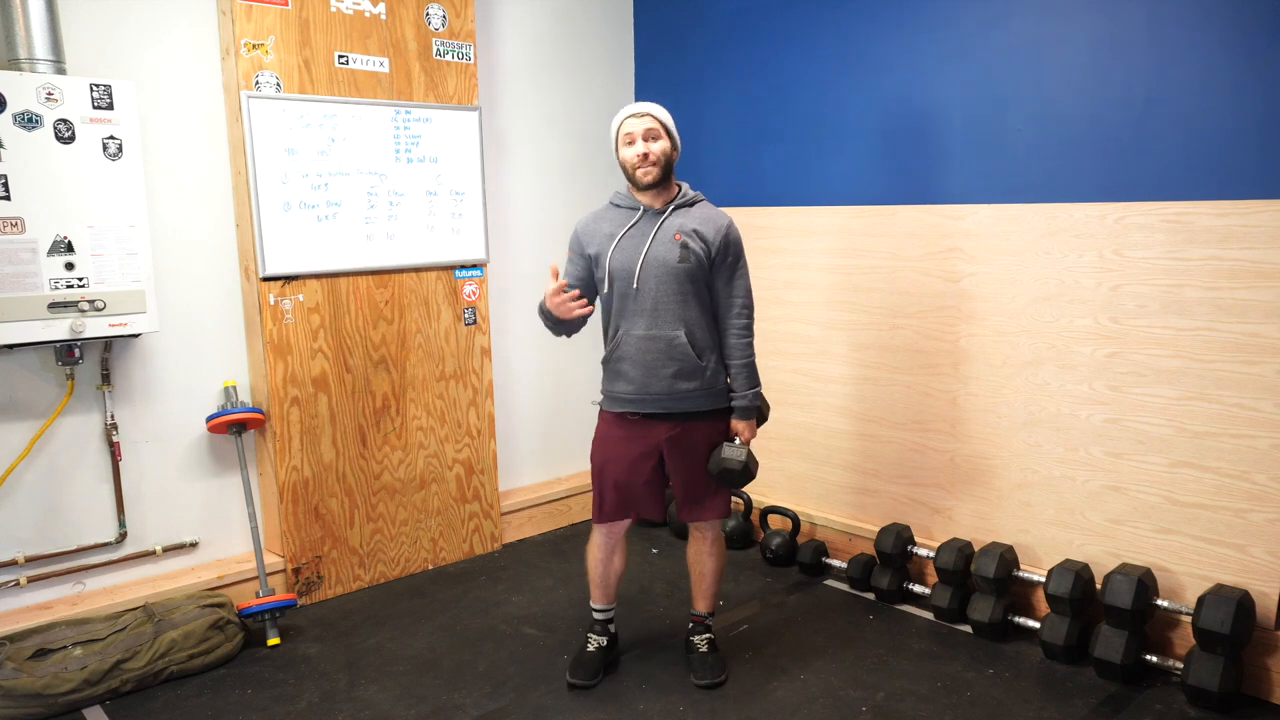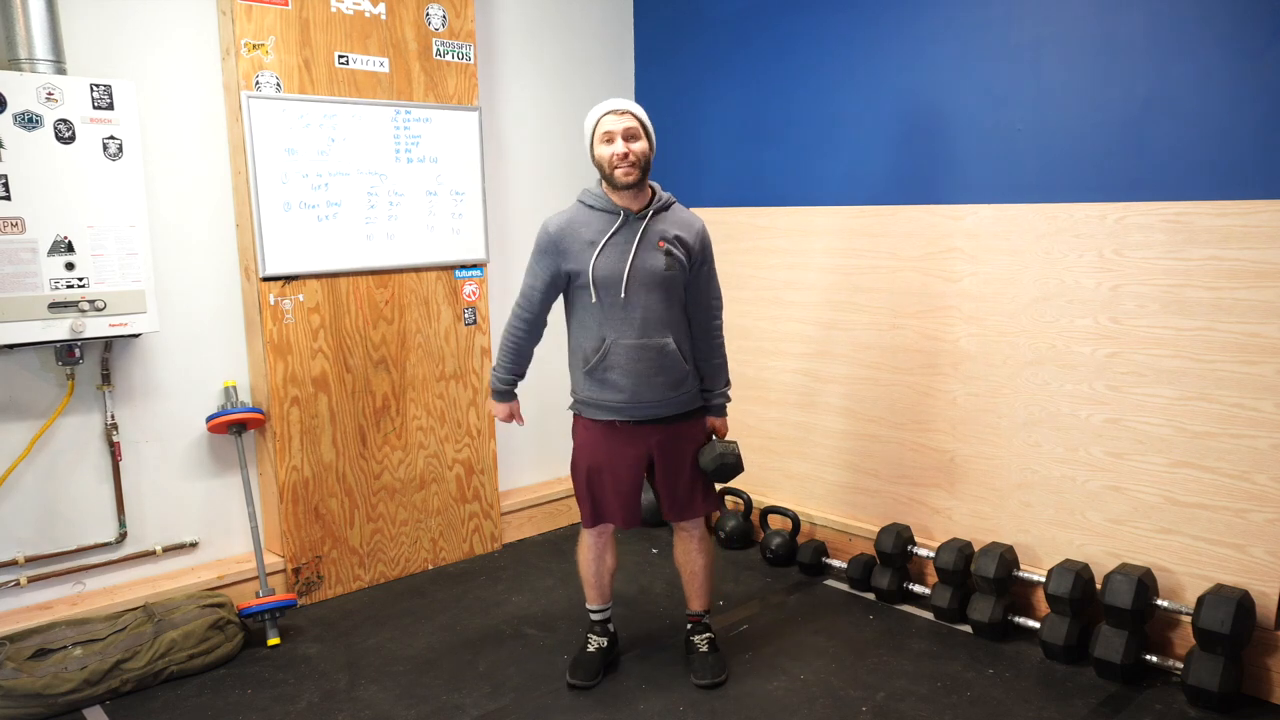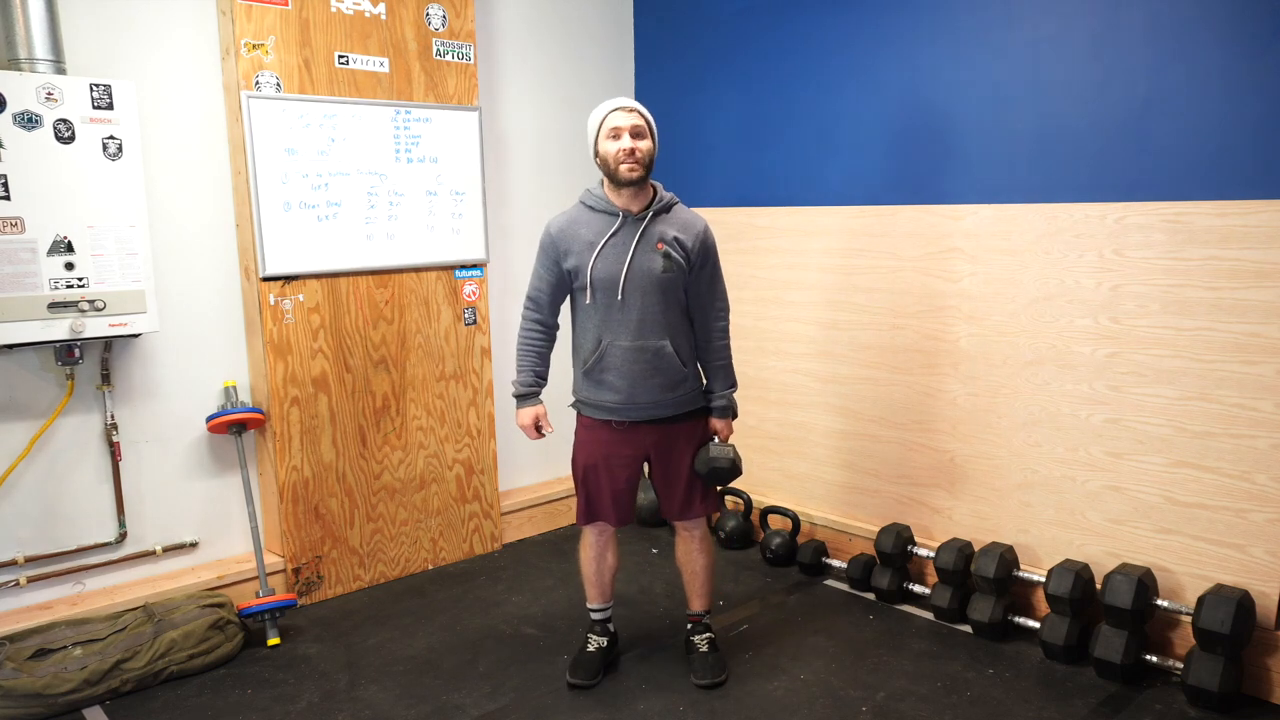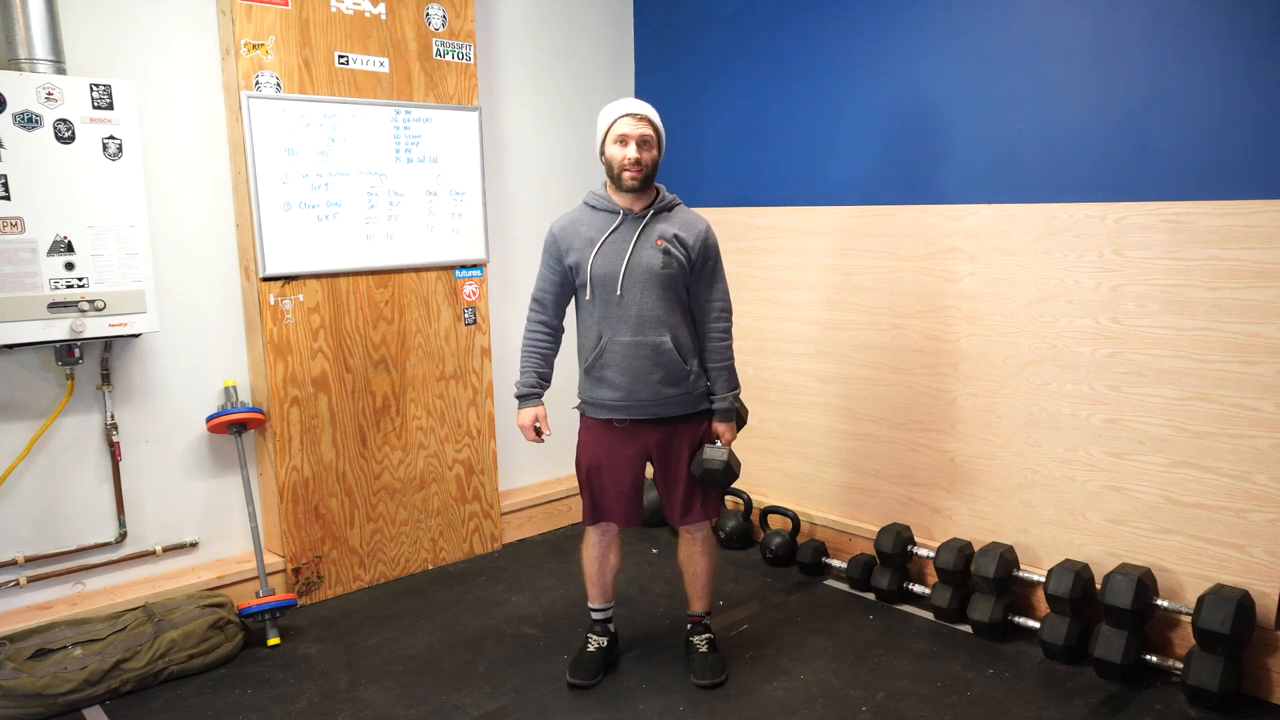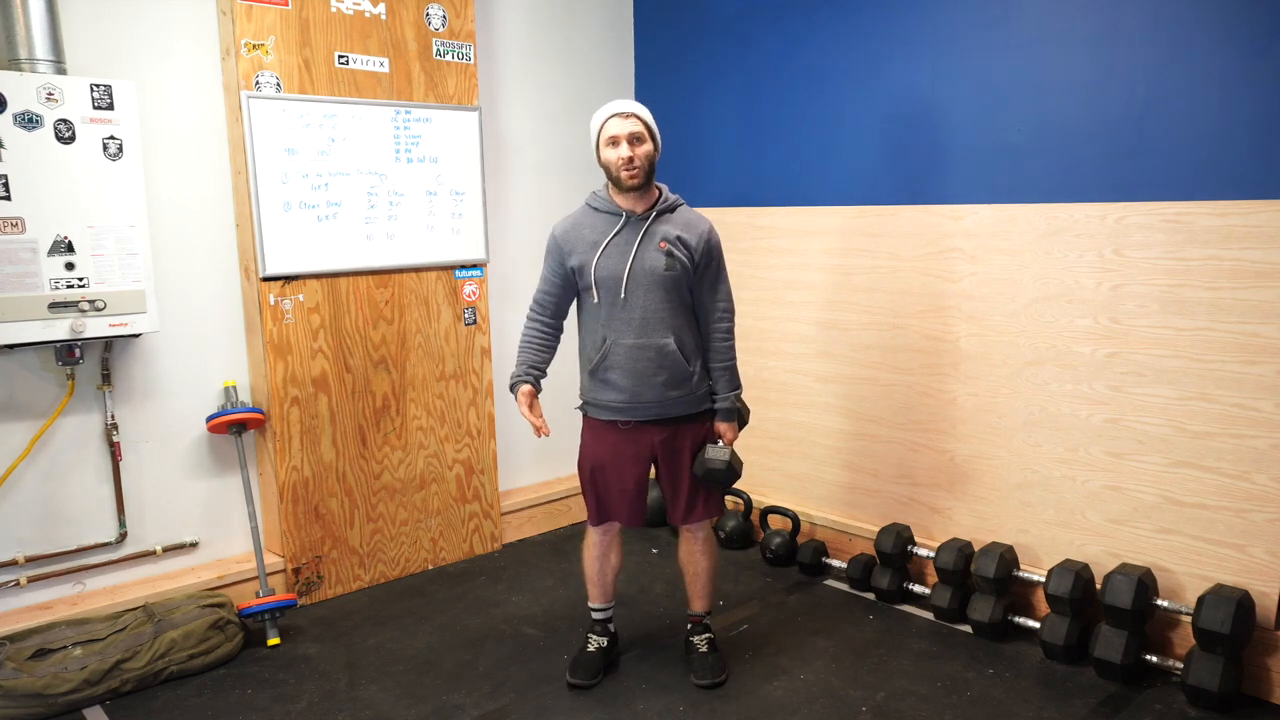
dt=0.7s
person 1, frame 1
left shoulder: (713, 226)
right shoulder: (593, 228)
left elbow: (737, 321)
right elbow: (568, 317)
left wrist: (744, 403)
right wrist: (550, 309)
left hip: (701, 410)
right hip: (623, 411)
left knee: (706, 523)
right knee: (609, 524)
left ankle: (701, 631)
right ankle: (601, 631)
person 1, frame 2
left shoulder: (687, 229)
right shoulder: (563, 230)
left elbow: (707, 324)
right elbow: (528, 314)
left wrist: (717, 402)
right wrist: (503, 386)
left hip: (680, 414)
right hip: (601, 416)
left knee: (690, 524)
right knee: (598, 527)
left ankle: (700, 631)
right ankle: (600, 634)
person 1, frame 3
left shoulder: (690, 230)
right shoulder: (565, 231)
left elbow: (712, 324)
right elbow: (538, 318)
left wrist: (721, 402)
right wrist: (527, 393)
left hip: (681, 414)
right hip: (601, 417)
left knee: (692, 522)
right knee: (597, 525)
left ankle: (699, 631)
right ankle: (600, 633)
person 1, frame 4
left shoulder: (692, 230)
right shoulder: (568, 230)
left elbow: (715, 326)
right elbow: (543, 319)
left wrist: (725, 407)
right wrist: (530, 394)
left hip: (684, 413)
right hip: (605, 415)
left knee: (695, 524)
right knee: (602, 525)
left ankle: (699, 632)
right ankle: (601, 633)
person 1, frame 5
left shoulder: (694, 230)
right shoulder: (572, 233)
left elbow: (718, 324)
right elbow: (546, 314)
left wrist: (727, 406)
right wrist: (525, 377)
left hip: (687, 413)
right hip: (608, 415)
left knee: (696, 524)
right knee: (604, 524)
left ankle: (699, 632)
right ankle: (601, 633)
